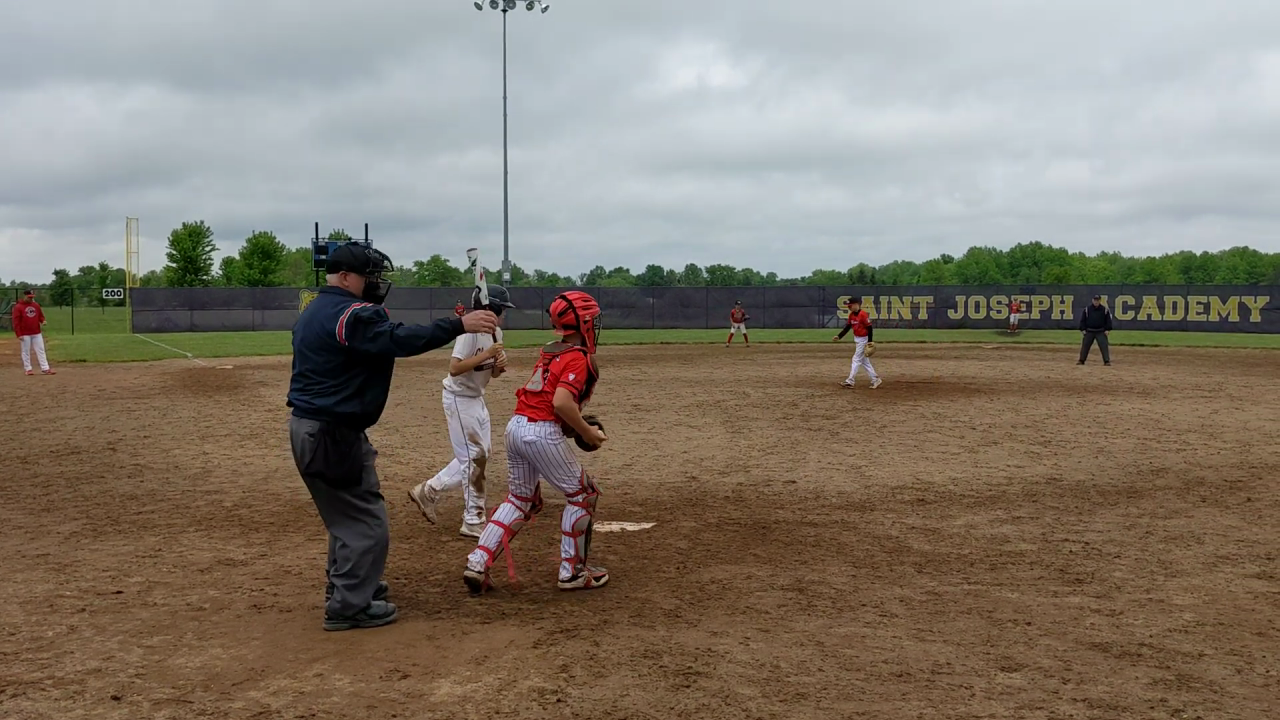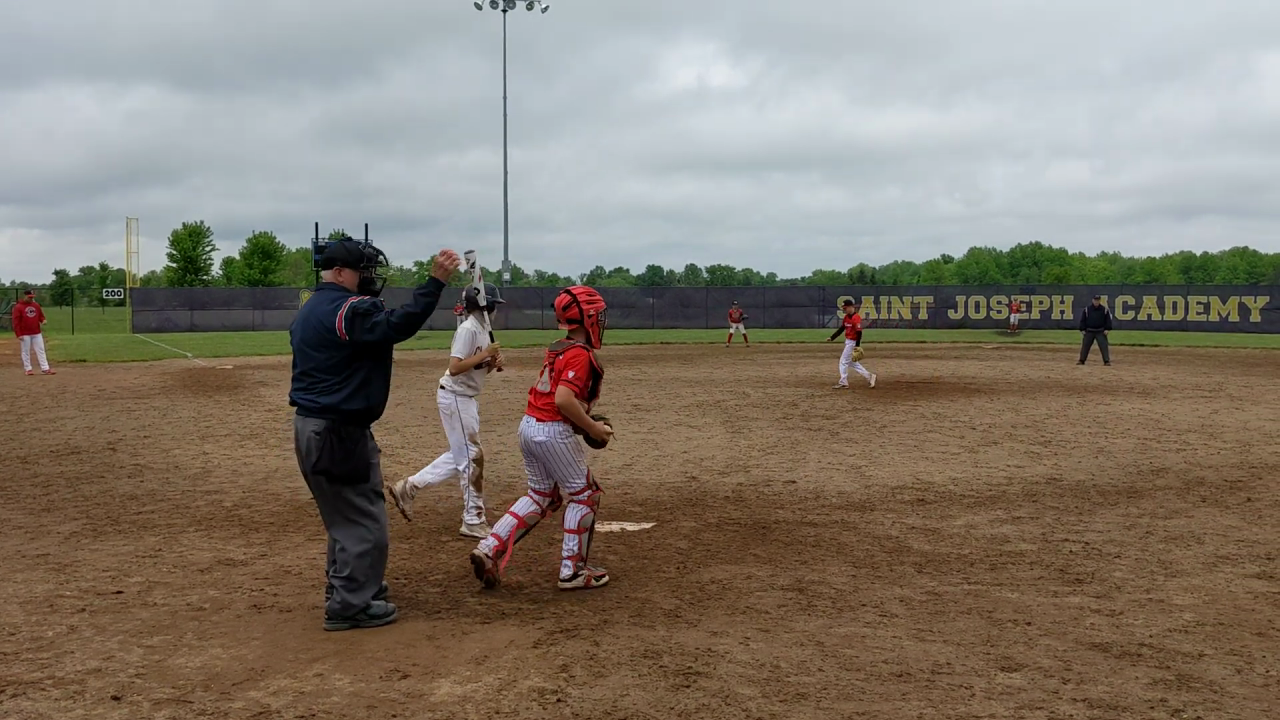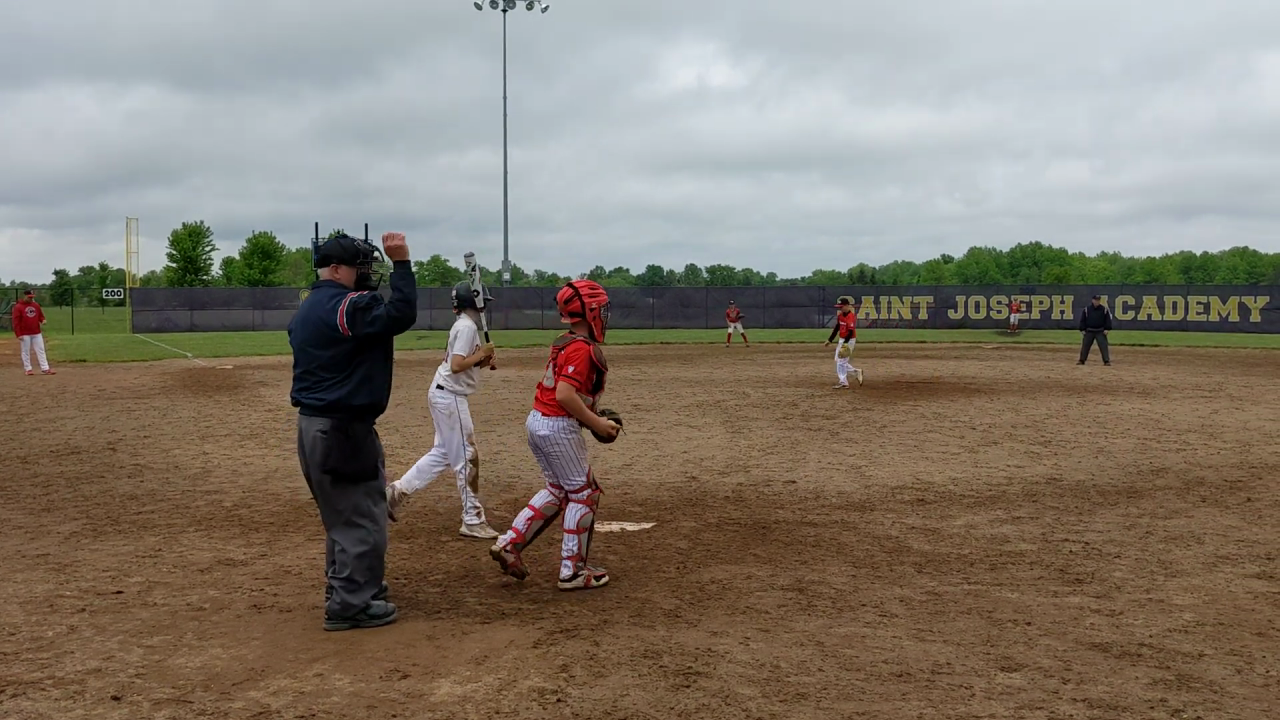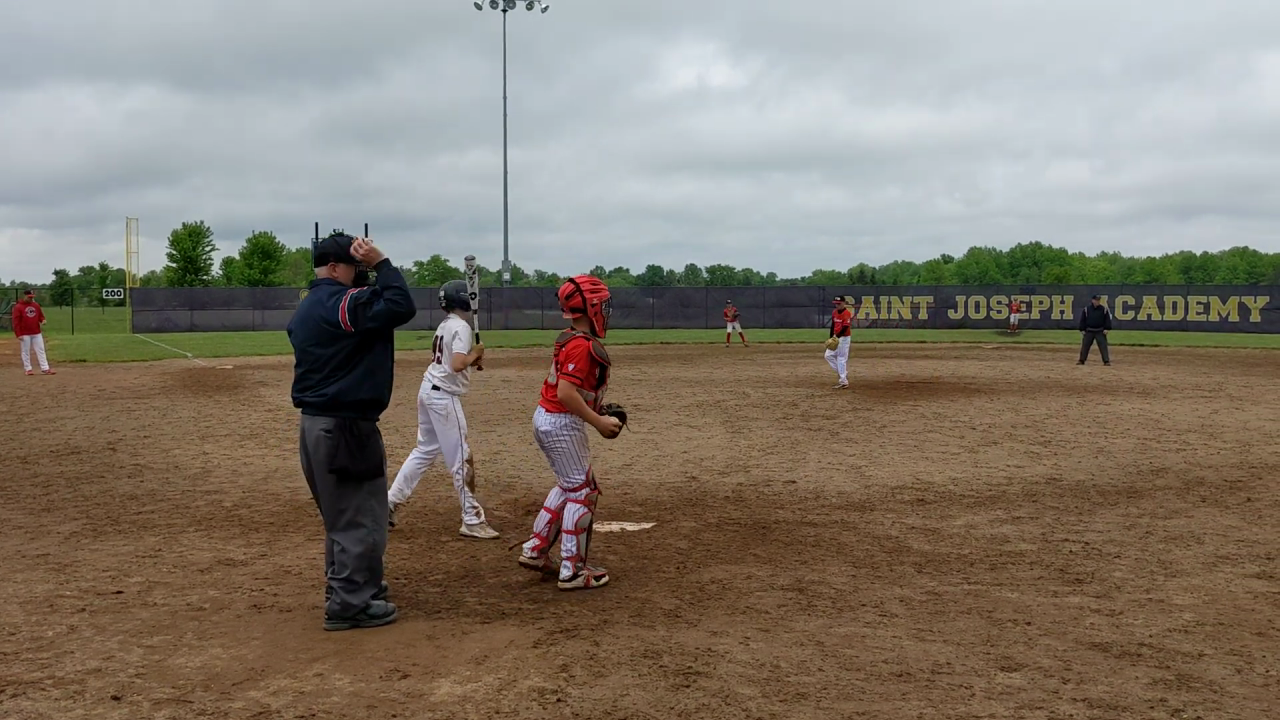
dt=0.1s
person 1, frame 1
left shoulder: (314, 312)
right shoulder: (353, 314)
right elbow: (402, 339)
right wrist: (459, 323)
left hip: (309, 426)
right hip: (332, 434)
left knee: (347, 516)
right knee: (366, 521)
left ankle: (348, 588)
right ankle: (348, 605)
person 1, frame 2
left shoulder: (308, 312)
right shoulder: (350, 310)
right elbow: (401, 324)
right wrist: (436, 280)
left hip: (311, 423)
right hip: (340, 432)
left knee: (344, 516)
right knee: (364, 521)
left ankle: (346, 590)
right ankle: (348, 606)
person 1, frame 3
left shoulder: (306, 311)
right shoulder: (349, 307)
right elbow: (400, 314)
right wrist: (402, 264)
left hip: (314, 423)
right hip: (343, 430)
left knee: (343, 515)
right knee: (363, 519)
left ankle: (347, 589)
right ankle: (349, 604)
person 1, frame 4
left shoulder: (304, 310)
right shoulder: (346, 304)
right elbow: (400, 308)
right wrist: (381, 263)
left hip: (317, 424)
right hip: (346, 427)
left knee: (342, 517)
right knee: (360, 518)
left ankle: (347, 592)
right ankle: (349, 605)
person 2, frame 1
left shoulder: (549, 352)
right shoulder: (579, 359)
right elbow: (561, 402)
left wrist: (576, 425)
right wrist: (586, 432)
left hip: (516, 426)
right hip: (543, 433)
left knee: (521, 499)
right knee: (582, 496)
left ankle: (478, 564)
right ankle: (572, 571)
person 2, frame 2
left shoulder: (558, 349)
right shoulder: (581, 356)
right elbow: (561, 400)
left wrist: (584, 421)
right wrist: (592, 428)
left hip: (529, 426)
right hip: (554, 432)
left knee: (541, 496)
right knee: (584, 495)
left ankle: (491, 550)
right ankle: (572, 571)
person 2, frame 3
left shoulder: (564, 343)
right shoulder: (584, 350)
right elbow: (564, 395)
left wrist: (590, 417)
right wrist: (596, 423)
left hip: (537, 420)
right hip: (559, 427)
left knee: (558, 489)
right knee: (584, 494)
left ankle: (509, 544)
right ankle: (573, 571)
person 2, frame 4
left shoulder: (567, 340)
right shoulder: (583, 346)
right elbow: (564, 394)
left wrist: (597, 412)
right wrist: (597, 423)
left hip: (545, 419)
right hip: (563, 425)
left knee: (567, 486)
right knee: (582, 493)
left ankle: (536, 549)
right ankle: (572, 571)
person 3, frame 1
left shoulder: (496, 332)
right shoulder: (471, 331)
left elbow: (494, 373)
right elbow: (454, 369)
left wrist: (500, 363)
right wrist: (486, 354)
left hip: (476, 398)
right hip: (459, 398)
left knee: (478, 454)
right knee: (474, 456)
left ankle: (427, 490)
right ankle: (473, 521)
person 3, frame 2
left shoulder: (480, 329)
right shoulder: (469, 329)
left elbow: (480, 368)
right elbow: (456, 367)
left wrist: (492, 360)
right wrist: (485, 354)
left hip: (462, 397)
right hip: (455, 398)
left knee: (459, 455)
right knee: (471, 457)
left ankle: (408, 486)
right ankle: (473, 521)
person 3, frame 3
left shoulder: (469, 326)
right shoulder: (466, 327)
right elbow: (456, 365)
left wrist: (485, 359)
right wrist: (482, 353)
left hip: (450, 396)
right hip: (450, 397)
left knee: (444, 453)
right knee: (466, 457)
left ankle: (398, 491)
right ankle: (472, 521)
person 3, frame 4
left shoulder: (445, 325)
right shoulder: (460, 327)
right elbow: (458, 364)
left wrist: (473, 359)
right wrist: (475, 353)
left hip: (427, 393)
right hip: (442, 398)
left knee: (425, 452)
right knee: (460, 458)
left ankle: (390, 503)
right ankle: (472, 520)
